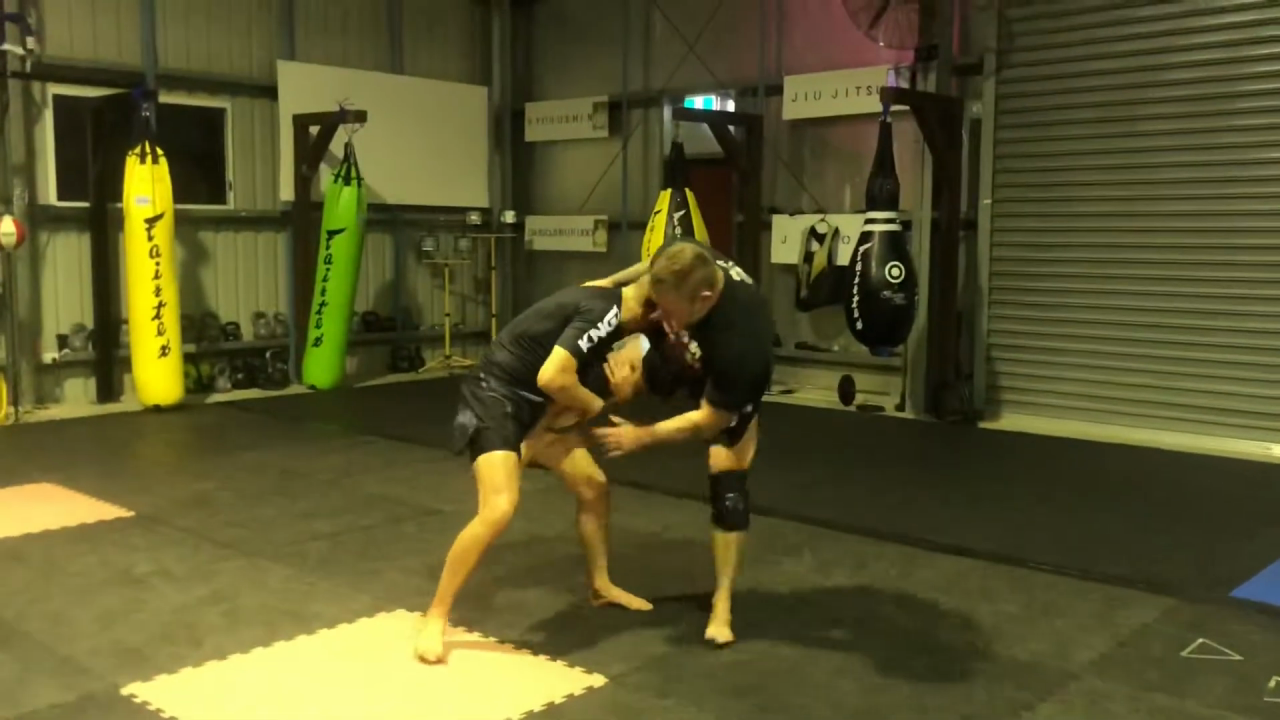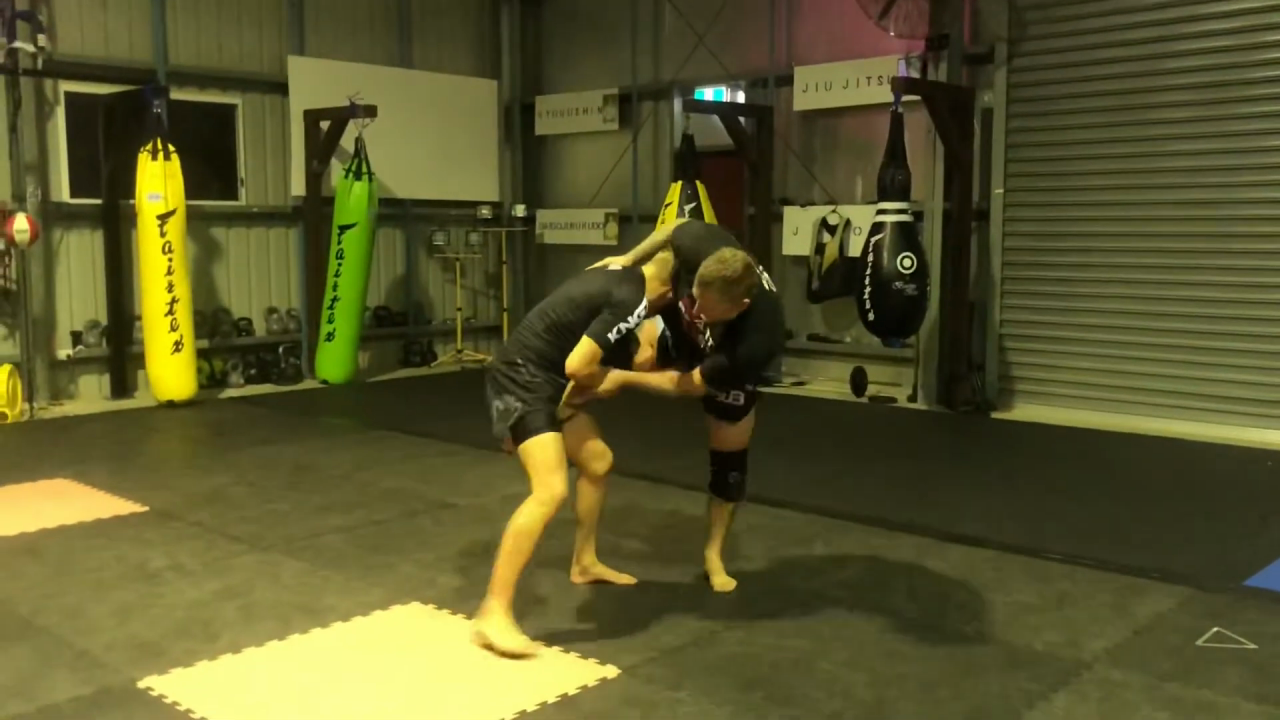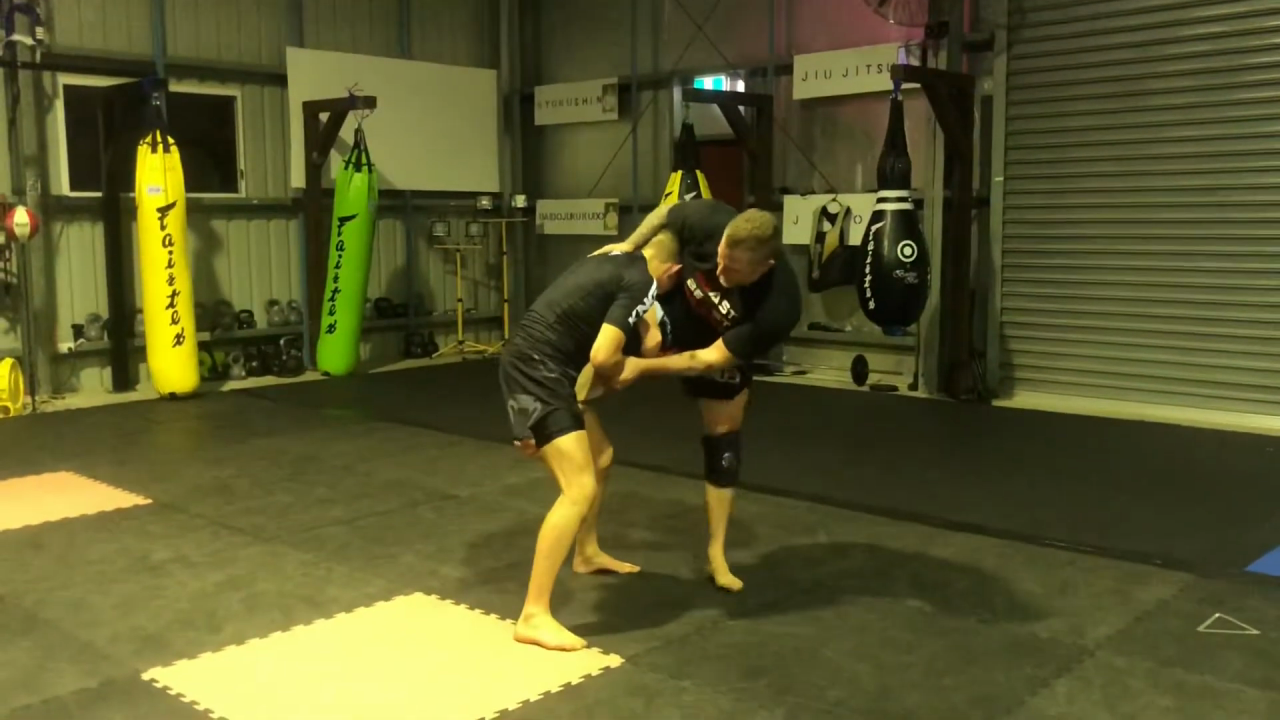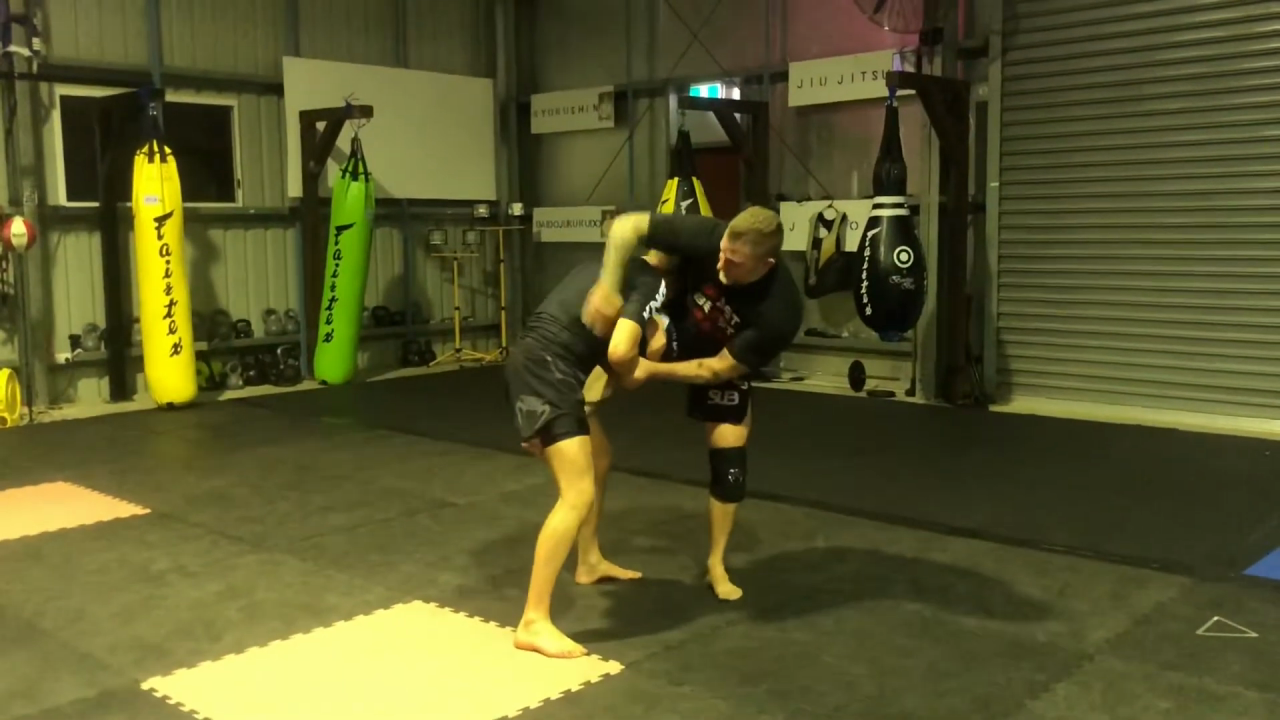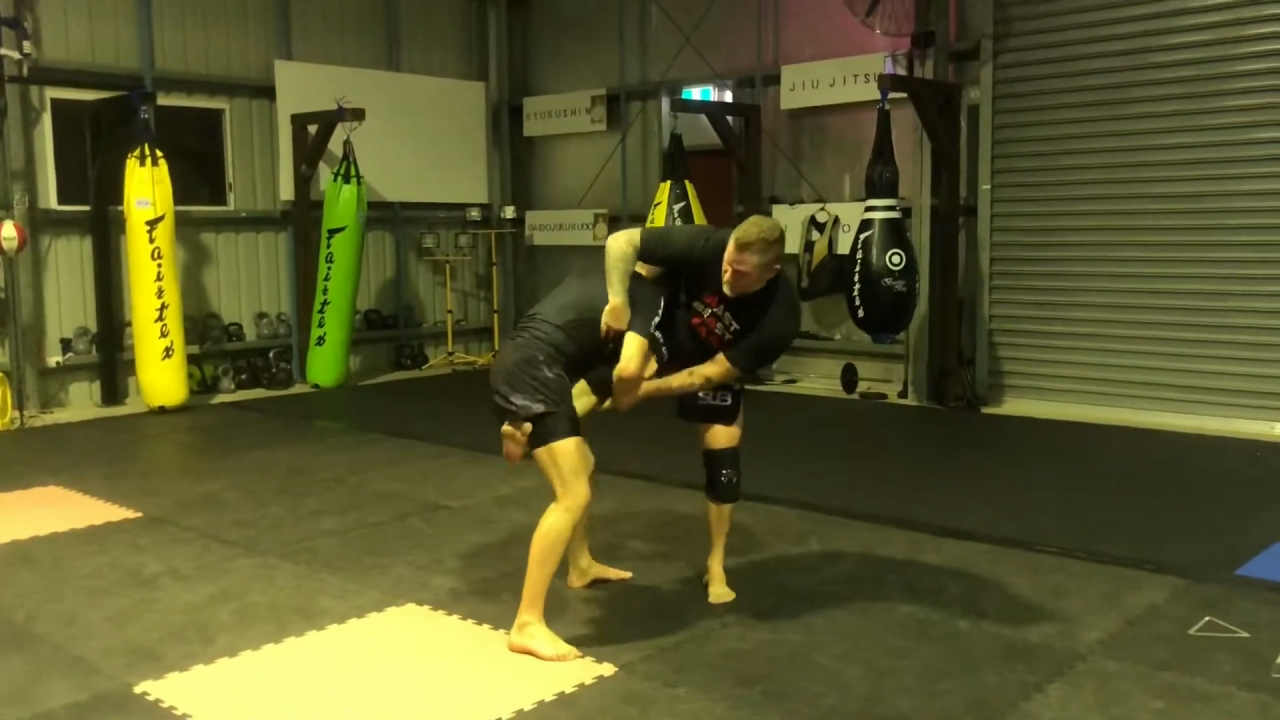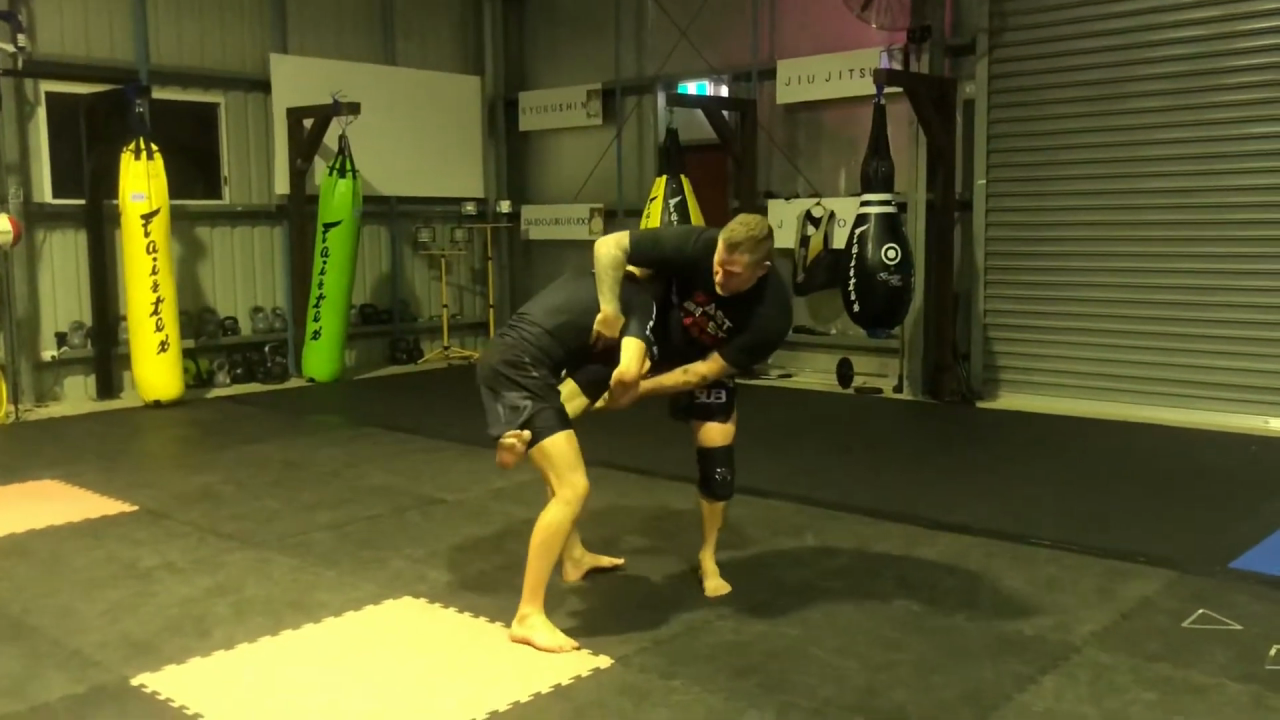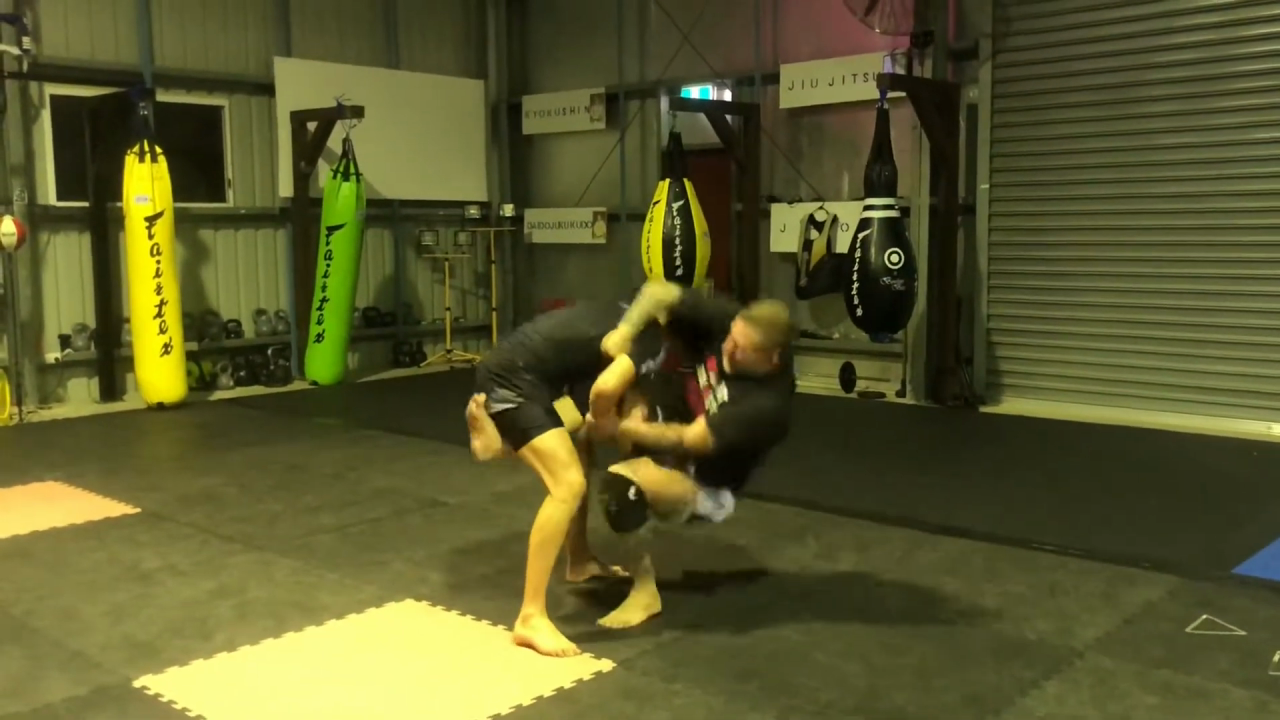
dt=0.5s
person 1, frame 1
left shoulder: (600, 298)
right shoulder: (604, 312)
right elbow: (552, 377)
right wrist: (594, 406)
left hip: (530, 400)
right hip: (494, 394)
left knee: (591, 486)
right knee: (497, 509)
left ankle: (600, 585)
right ankle: (436, 618)
person 1, frame 2
left shoulder: (621, 274)
right shoulder: (633, 300)
right elbow: (578, 366)
right wrist: (605, 383)
left hip: (542, 375)
right hip: (522, 377)
left knee: (598, 462)
right knee: (551, 491)
left ankle: (585, 562)
right ankle: (494, 613)
person 1, frame 3
left shoulder: (615, 260)
right shoulder: (642, 282)
right elbow: (602, 356)
right wrist: (619, 376)
left hip: (535, 364)
right hip: (537, 371)
left knee: (599, 456)
right knee: (579, 488)
left ankle: (587, 553)
right ankle: (533, 616)
person 1, frame 4
left shoulder: (621, 268)
right shoulder: (652, 282)
right elbow: (619, 351)
right wrist: (631, 376)
left hip: (534, 361)
right hip: (546, 369)
left knee: (598, 460)
right knee: (577, 494)
left ankle: (590, 562)
right ankle: (533, 622)
person 1, frame 5
left shoulder: (600, 279)
right shoulder: (649, 296)
right elbow: (627, 370)
left hip: (513, 362)
right hip: (534, 370)
left knee: (580, 466)
right knee: (573, 494)
left ankle: (580, 564)
right ankle: (528, 625)
person 1, frame 6
left shoulder: (588, 279)
right shoulder: (643, 299)
right elbow: (628, 372)
left hip: (500, 358)
right hip: (520, 371)
left knee: (562, 467)
right knee: (572, 487)
left ankle: (574, 557)
right ankle: (528, 617)
person 1, frame 7
left shoulder: (624, 317)
right shoulder: (651, 344)
right elbow: (606, 390)
left hip: (505, 368)
right hip: (515, 375)
left knee: (569, 467)
right knee: (569, 486)
left ankle: (580, 560)
right ankle: (530, 618)
person 2, frame 1
left shoulder: (742, 341)
right shoulder: (680, 264)
left elbow: (711, 418)
left wrist: (643, 437)
right wrist: (614, 282)
left hip: (727, 393)
right hip: (674, 356)
left knee: (729, 484)
left ankle: (721, 600)
person 2, frame 2
left shoulder: (757, 344)
right shoulder: (702, 244)
left elbow: (695, 384)
right elbow: (675, 230)
left wrist: (626, 379)
right wrist: (629, 260)
left hip: (721, 370)
right hip: (678, 330)
left knee: (730, 460)
left ankle: (714, 554)
person 2, frame 3
left shoulder: (778, 308)
right shoulder: (709, 220)
left elbow: (713, 360)
right elbow: (665, 214)
left wrist: (644, 367)
right wrist: (629, 246)
left hip: (720, 351)
right hip: (672, 311)
left knee: (724, 447)
left ankle: (717, 553)
person 2, frame 4
left shoulder: (781, 313)
right shoulder: (706, 237)
left elbow: (719, 368)
right elbow: (631, 226)
left wrist: (652, 370)
right wrist: (609, 284)
left hip: (724, 365)
right hip: (674, 328)
left knee: (729, 461)
left ankle: (716, 564)
person 2, frame 5
left shoulder: (780, 317)
right shoulder: (703, 245)
left elbow: (714, 374)
right elbow: (621, 242)
left wrist: (645, 389)
right wrist: (619, 301)
left hip: (713, 370)
right hip: (661, 335)
left knee: (723, 464)
left ankle: (715, 565)
person 2, frame 6
left shoulder: (771, 313)
right shoulder: (695, 245)
left elbow: (706, 371)
right elbow: (609, 246)
left wrist: (641, 389)
right wrist: (611, 310)
left hip: (708, 367)
right hip: (652, 333)
left knee: (717, 460)
left ankle: (708, 558)
person 2, frame 7
left shoulder: (768, 411)
right shoulder: (730, 321)
left elbow: (689, 440)
right elbow: (661, 293)
left wrist: (621, 427)
right wrist: (624, 331)
left hip: (705, 481)
left knee: (620, 483)
left ankle: (645, 591)
